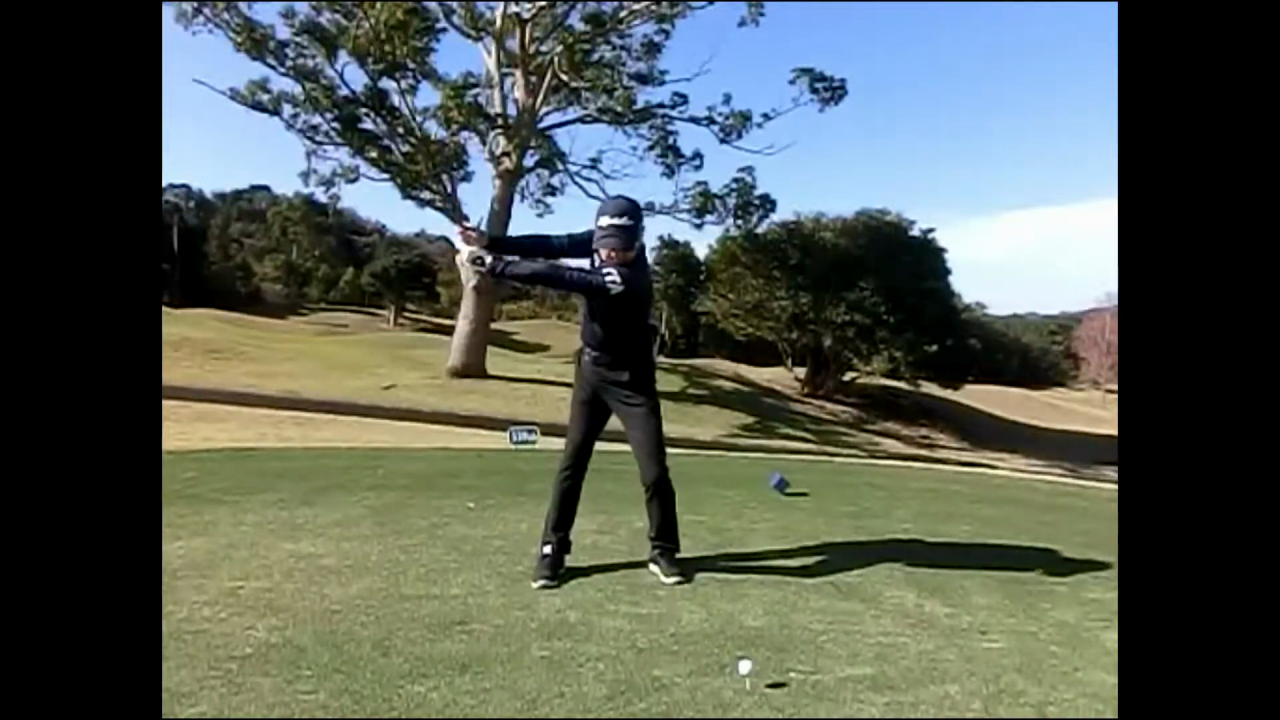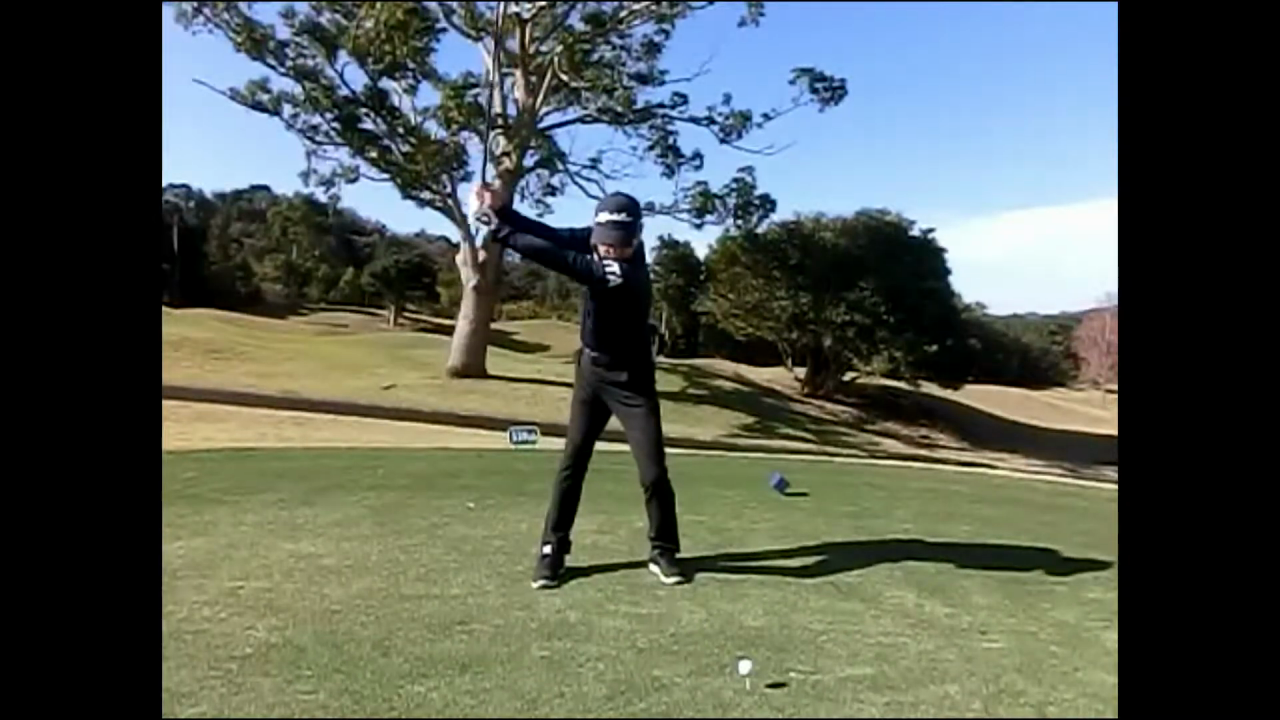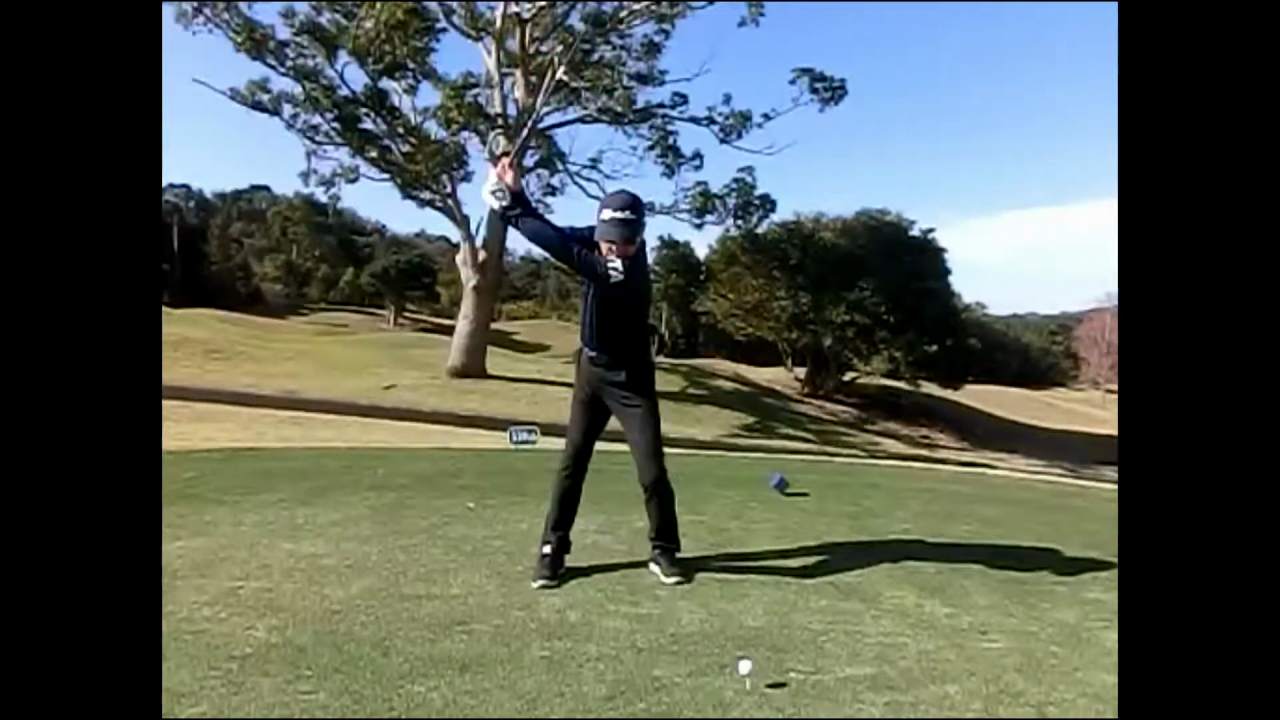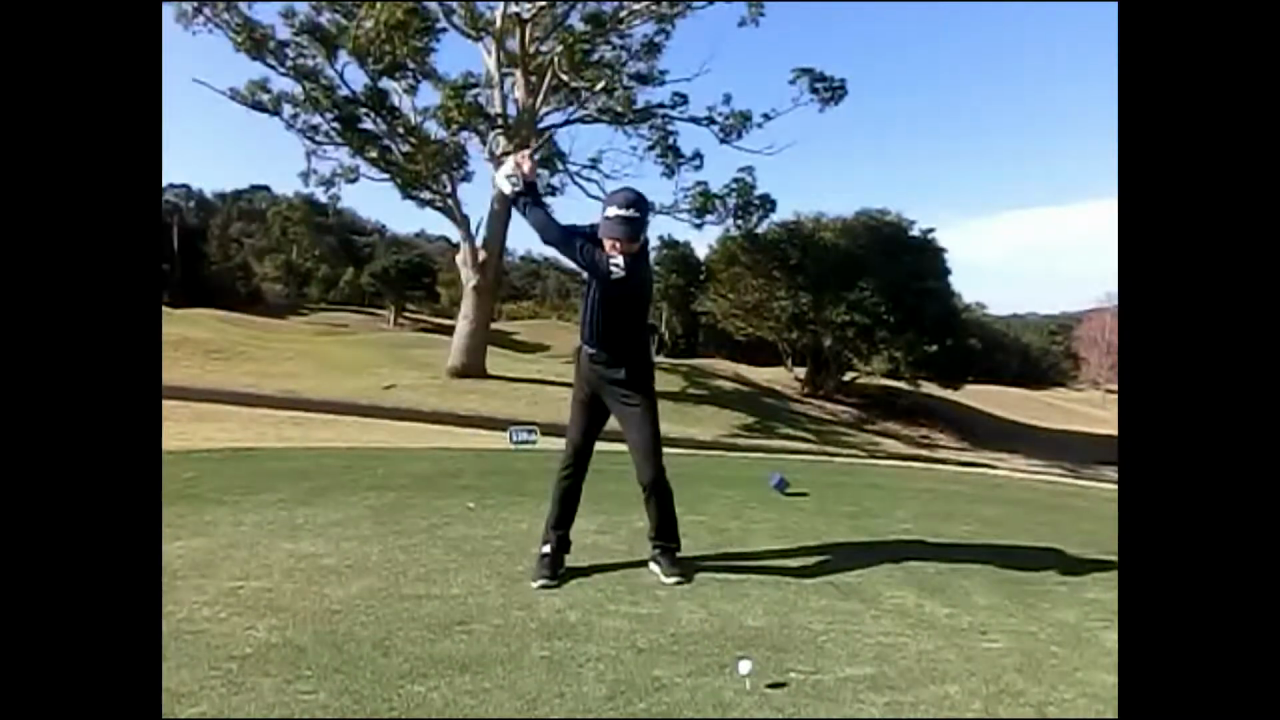
dt=0.2s
person 1, frame 1
left shoulder: (629, 279)
right shoulder: (601, 240)
left elbow: (559, 277)
right elbow: (551, 246)
left wrist: (495, 265)
right wrist: (494, 241)
left hip: (631, 378)
right hip: (591, 368)
left knee: (654, 471)
right knee: (572, 462)
left ankle: (663, 551)
right ankle: (552, 550)
person 1, frame 2
left shoulder: (627, 275)
right shoulder: (600, 240)
left elbow: (556, 259)
right elbow: (551, 237)
left wrist: (500, 230)
right wrist: (504, 210)
left hip: (630, 379)
right hip: (591, 369)
left knee: (654, 472)
right knee: (571, 462)
left ankle: (664, 552)
right ankle: (553, 551)
person 1, frame 3
left shoulder: (627, 273)
right shoulder: (602, 239)
left elbow: (557, 247)
right elbow: (556, 235)
left wrist: (508, 207)
right wrist: (518, 195)
left hip: (629, 378)
right hip: (590, 369)
left knee: (652, 472)
right knee: (572, 463)
left ankle: (664, 552)
right ankle: (552, 550)
person 1, frame 4
left shoulder: (629, 270)
right shoulder: (604, 235)
left elbow: (559, 239)
right elbow: (558, 234)
left wrist: (520, 193)
right wrist: (530, 187)
left hip: (628, 376)
right hip: (590, 368)
left knee: (651, 471)
right knee: (572, 462)
left ankle: (664, 551)
right ankle: (552, 550)
